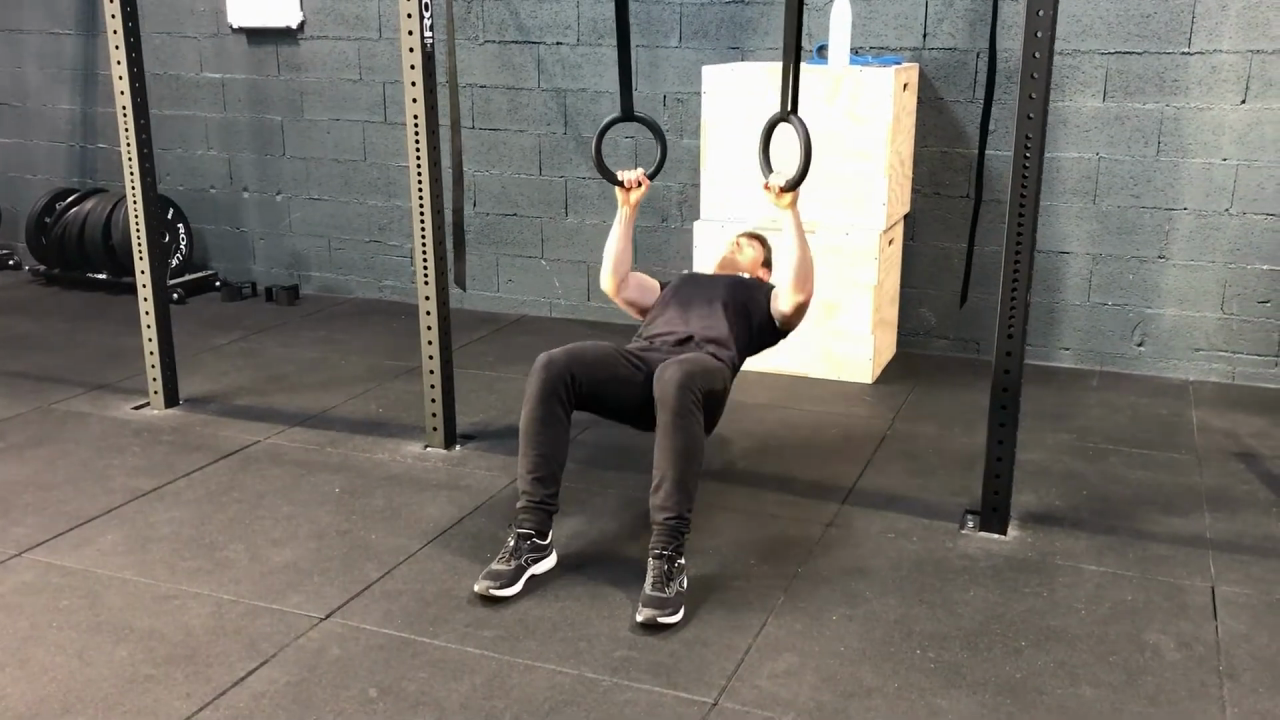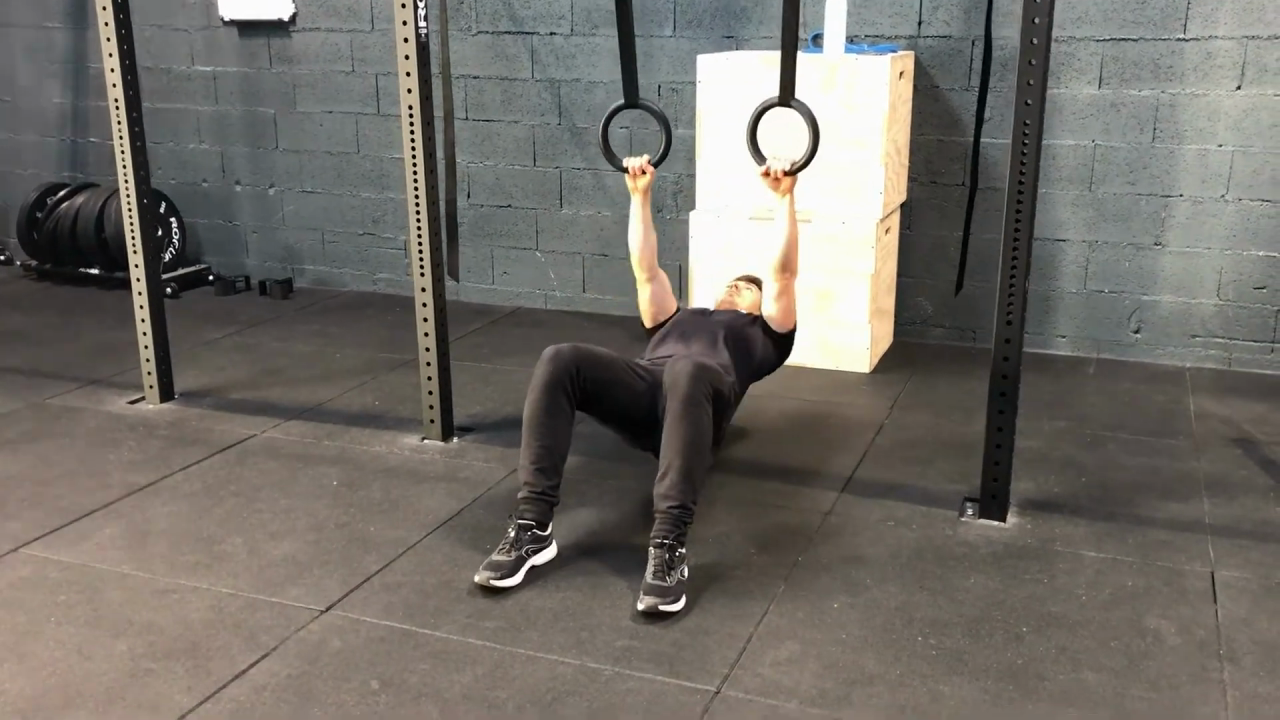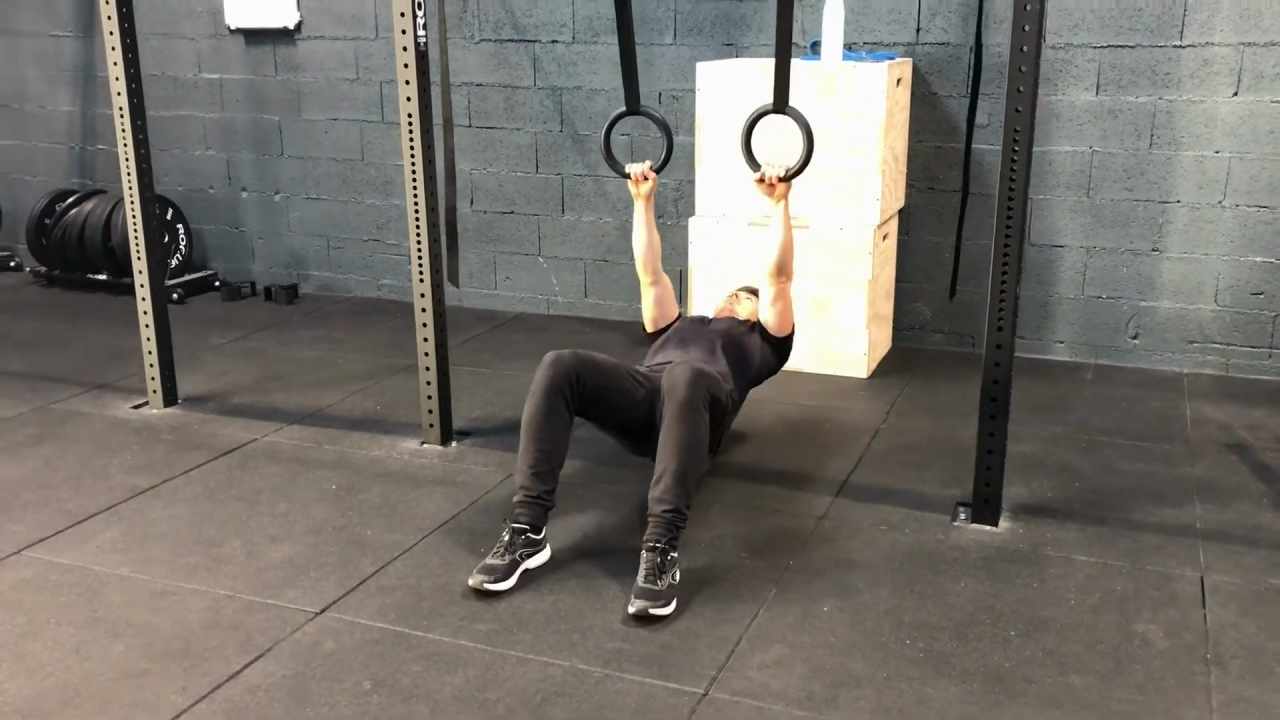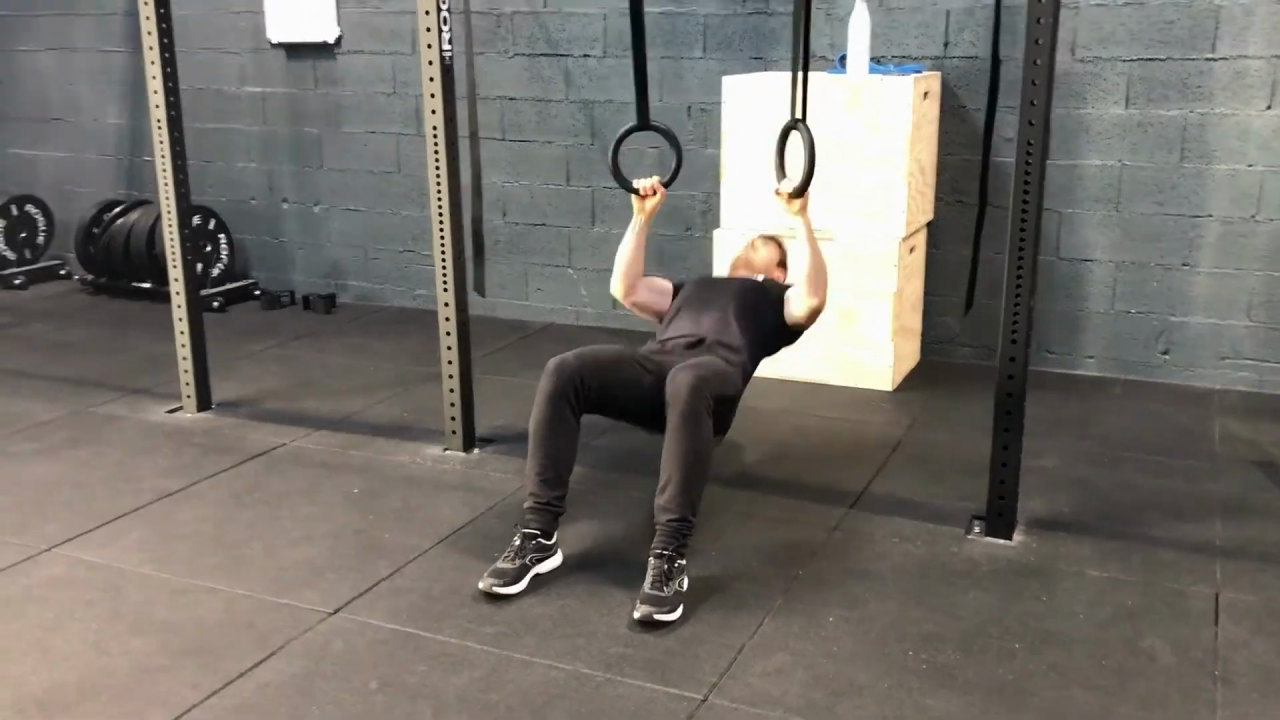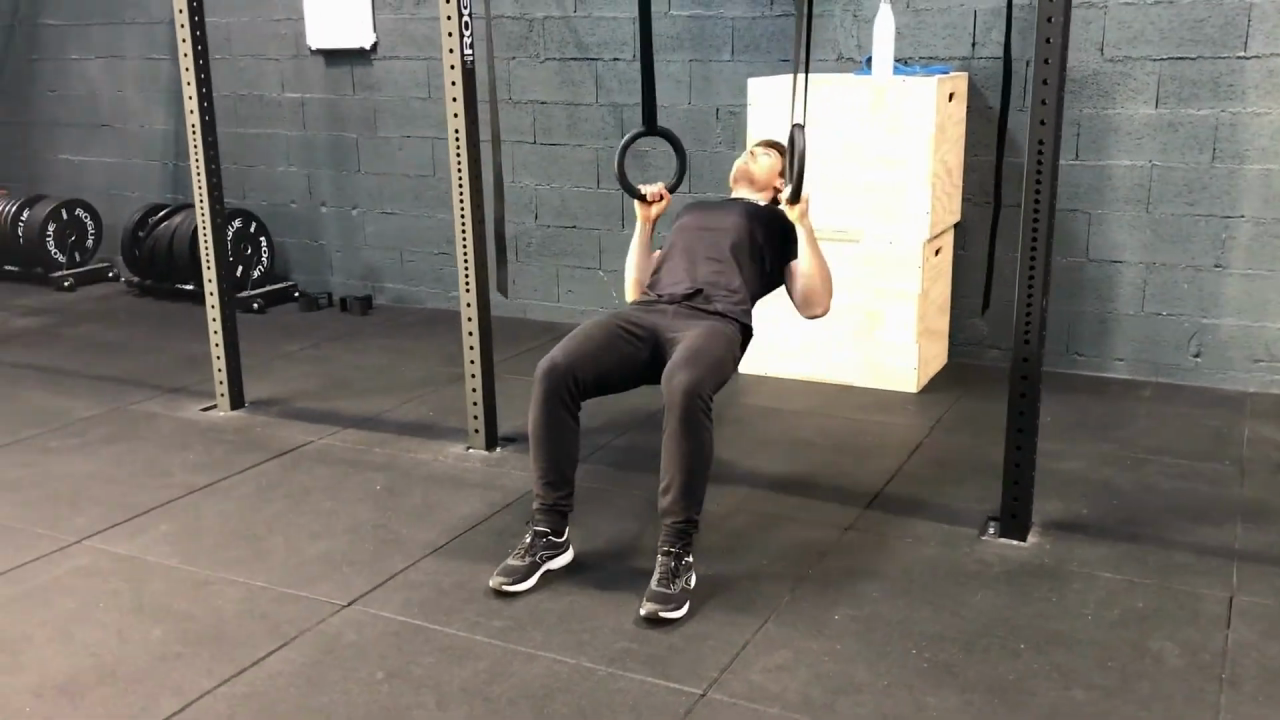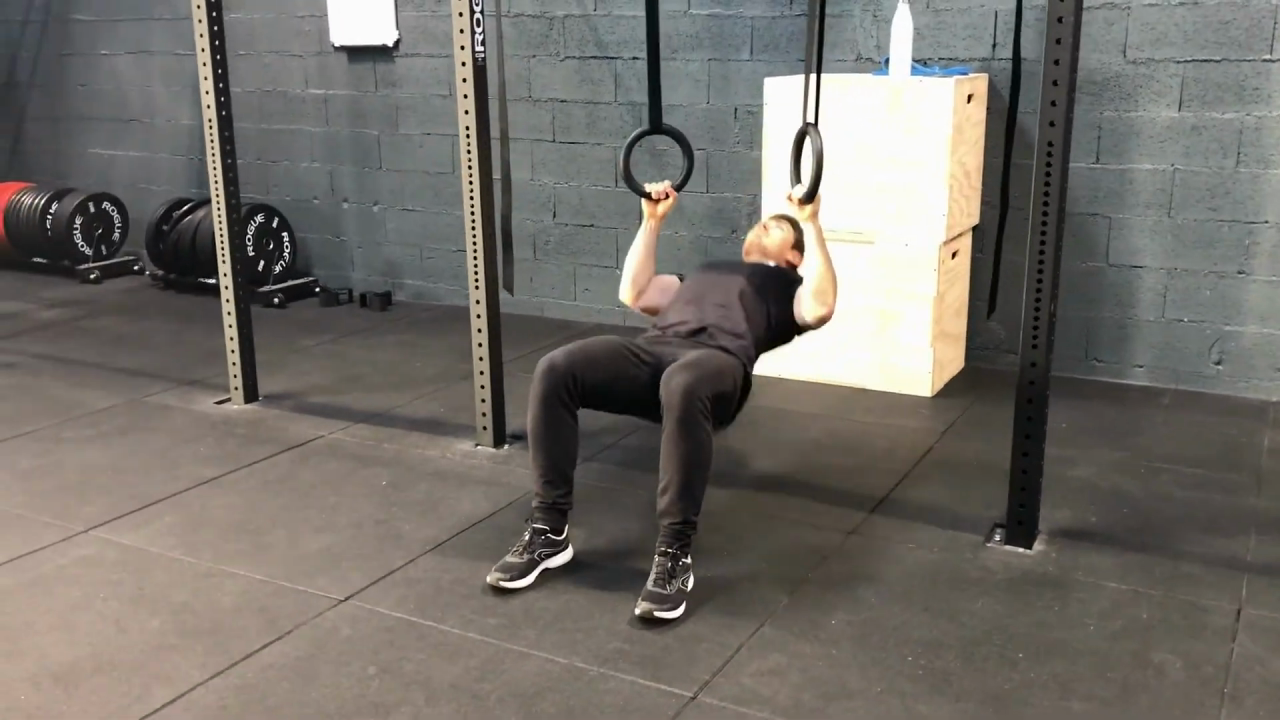
dt=0.4s
person 1, frame 1
left shoulder: (762, 301)
right shoulder: (677, 286)
left elbow: (799, 294)
right elbow: (614, 282)
left wrist: (788, 212)
right wrist: (628, 208)
left hip: (701, 369)
right hip: (641, 364)
left knee: (676, 381)
right knee: (551, 369)
left ankle: (667, 556)
right ankle: (532, 535)
person 1, frame 2
left shoulder: (764, 335)
right shoulder: (678, 319)
left elbow: (782, 275)
right elbow: (646, 269)
left wrist: (785, 196)
right wrist: (640, 194)
left hip: (701, 393)
right hip: (643, 389)
left knee: (687, 373)
right knee: (558, 361)
left ankle: (668, 545)
right ankle: (532, 526)
person 1, frame 3
left shoulder: (763, 341)
right shoulder: (679, 326)
left elbow: (778, 281)
right elbow: (651, 274)
left wrist: (779, 204)
right wrist: (644, 200)
left hip: (700, 399)
right hip: (643, 394)
left knee: (684, 379)
right knee: (558, 367)
left ankle: (660, 550)
right ankle: (527, 530)
person 1, frame 4
left shoulder: (776, 299)
right shoulder: (696, 286)
left elbow: (811, 302)
right elbow: (624, 289)
left wrist: (799, 218)
right wrist: (643, 216)
left hip: (713, 370)
right hip: (656, 364)
left knee: (687, 387)
right knee: (562, 372)
left ankle: (669, 556)
right ankle: (538, 534)
person 1, frame 5
left shoulder: (779, 226)
right shoulder: (692, 212)
left elbow: (815, 305)
right elbow: (637, 291)
left wrist: (801, 221)
right wrist: (644, 223)
left hip: (714, 322)
right hip: (650, 314)
left knee: (684, 388)
right knee: (554, 373)
left ankle: (676, 553)
right ankle: (550, 533)
person 1, frame 6
left shoulder: (787, 289)
right shoulder: (709, 272)
left elbow: (820, 307)
right elbow: (633, 292)
left wrist: (810, 224)
right wrist: (652, 220)
left hip: (720, 362)
right hip: (656, 350)
left knee: (683, 387)
right knee: (555, 370)
left ankle: (674, 557)
right ankle: (548, 532)
